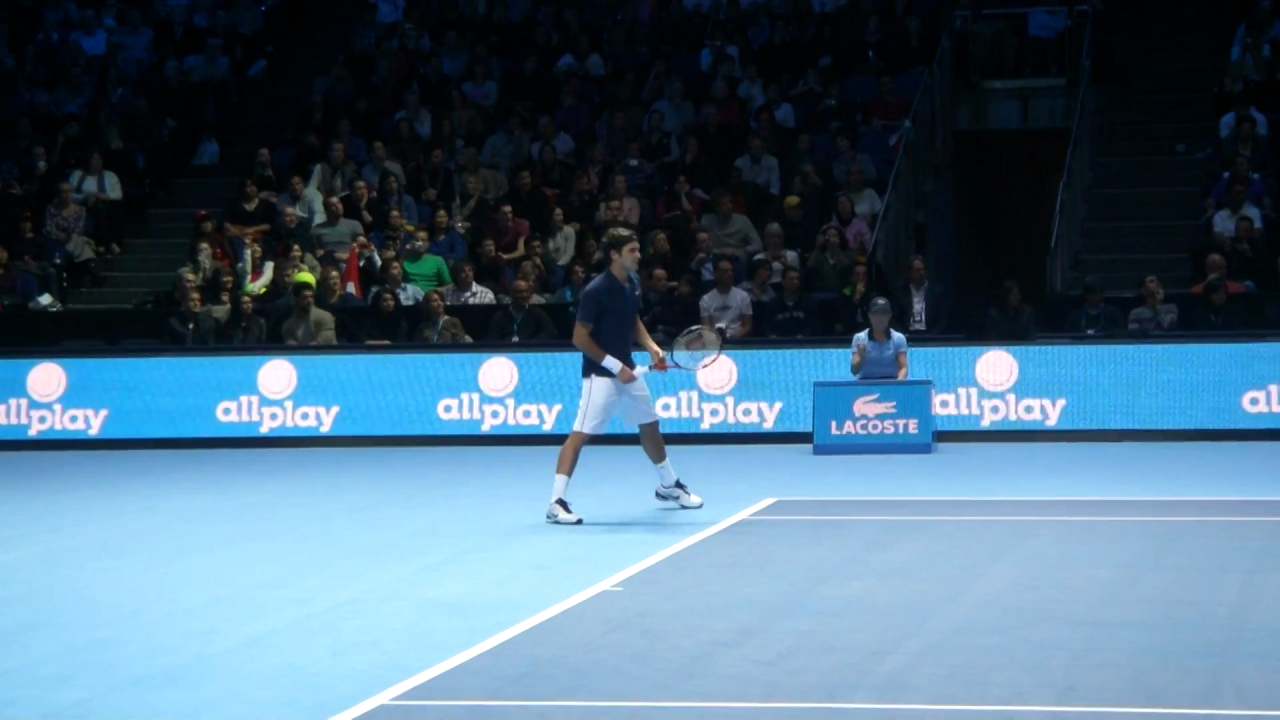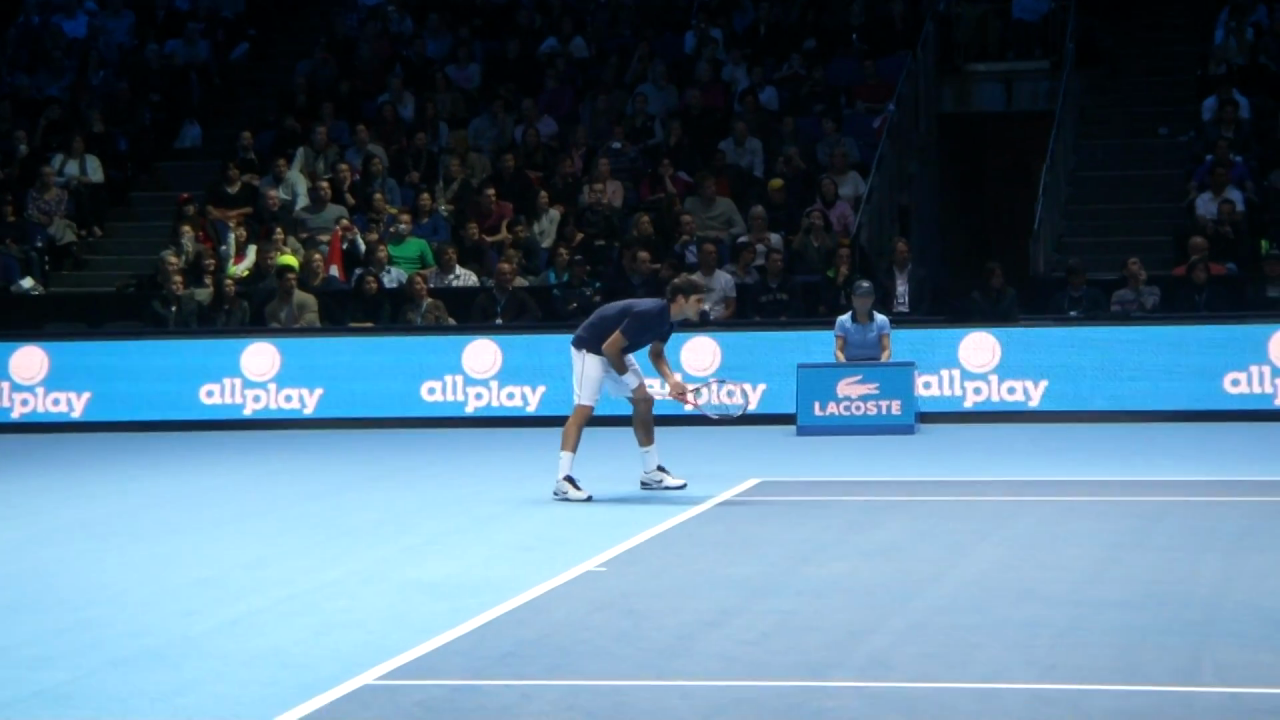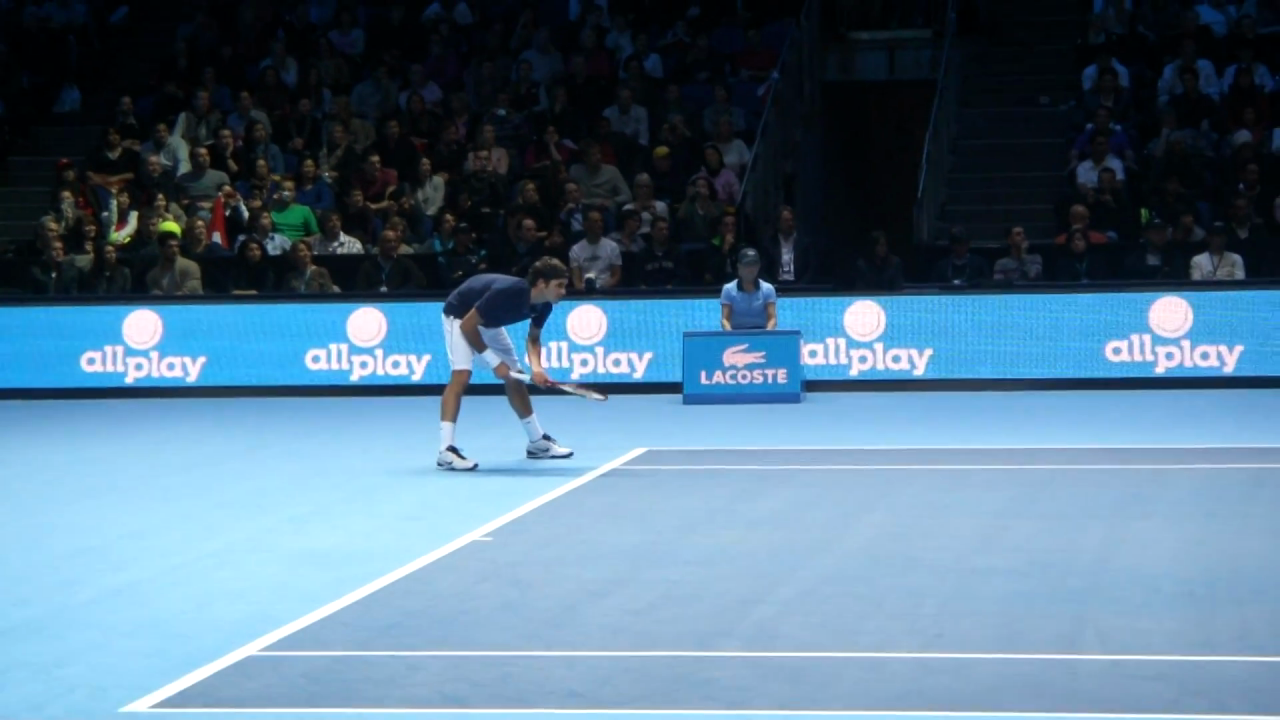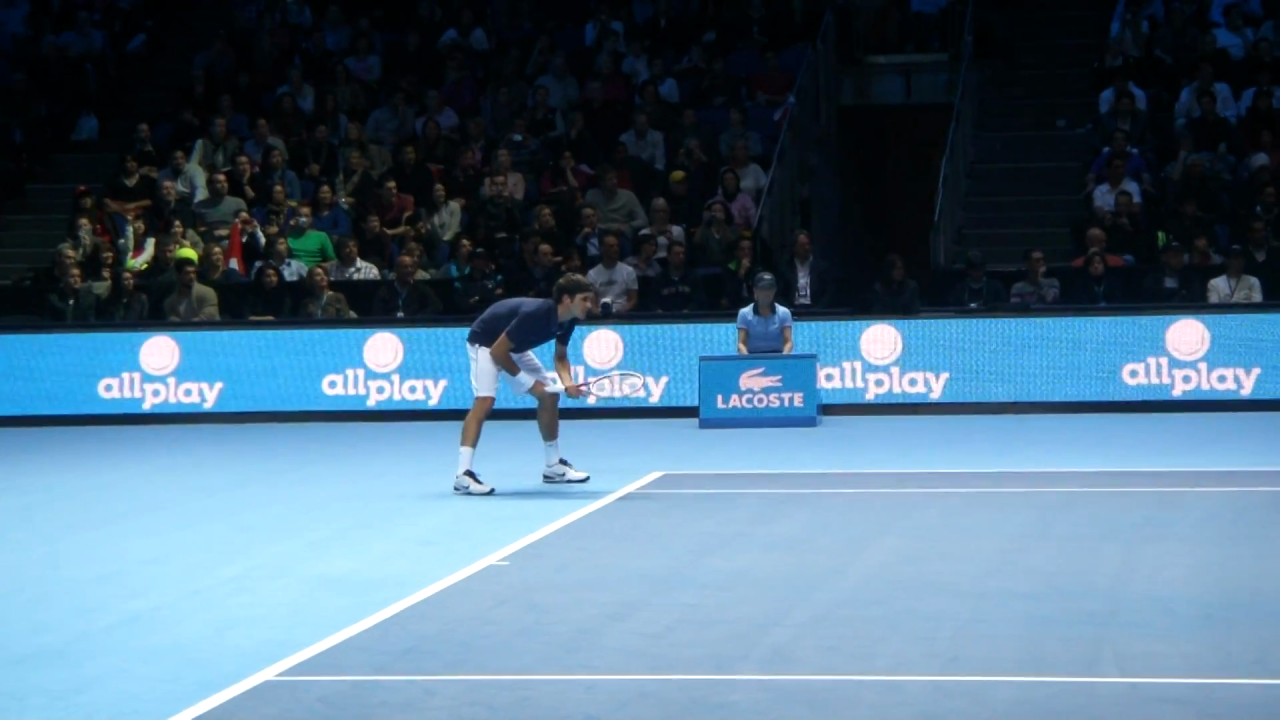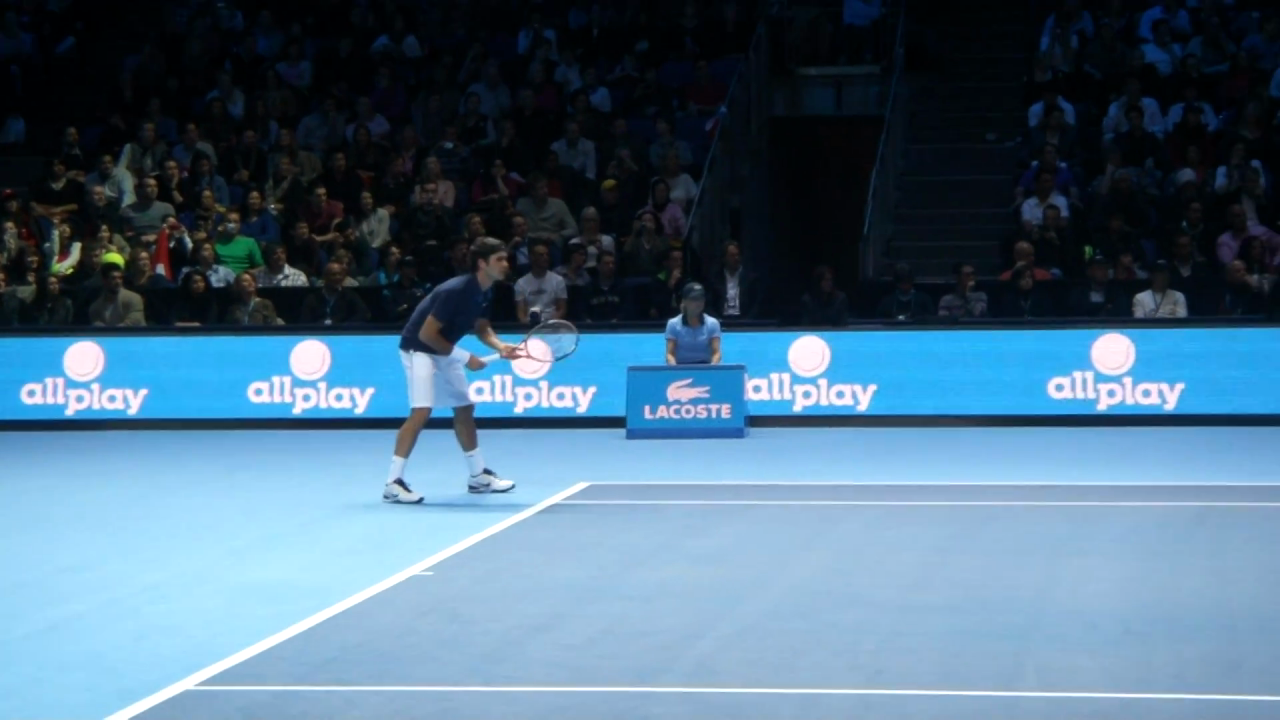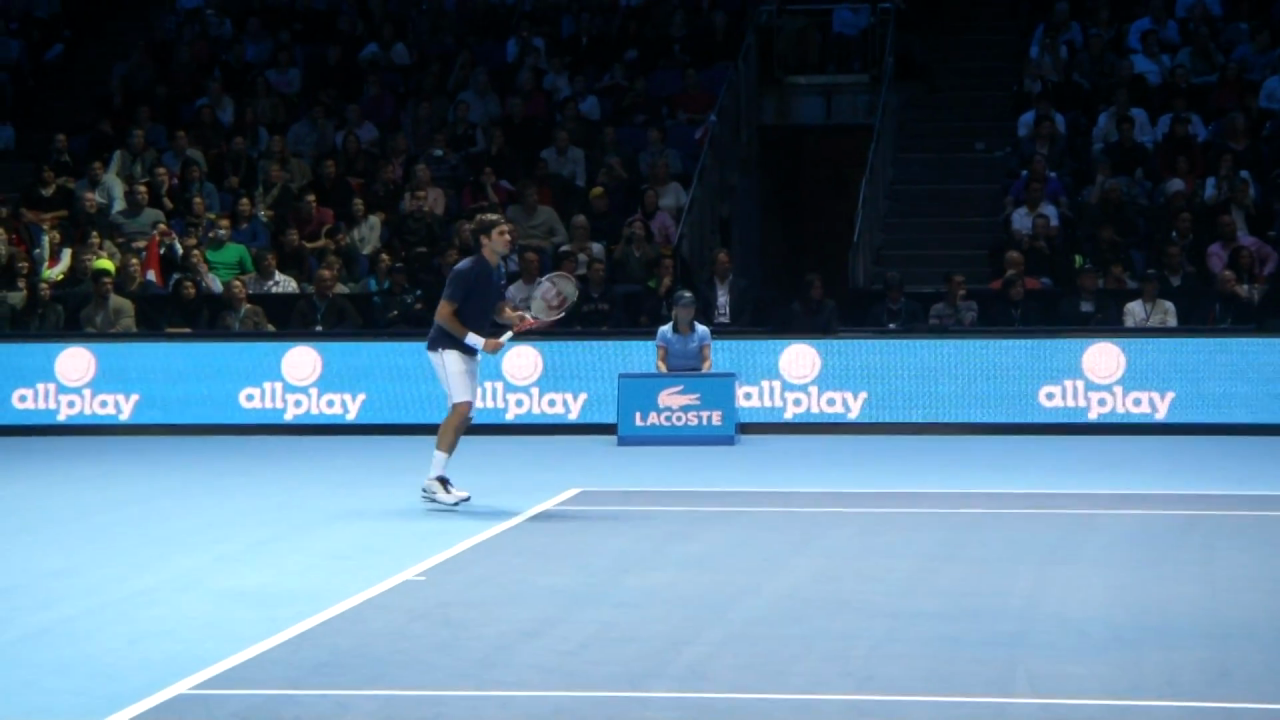
dt=0.5s
person 1, frame 1
left shoulder: (633, 282)
right shoulder: (596, 291)
right elbow: (580, 338)
left wrist: (652, 348)
right wrist: (614, 366)
left hip: (627, 370)
right hip: (601, 373)
left knee: (650, 425)
right knee: (581, 434)
left ankle: (669, 486)
right ankle: (557, 502)
person 1, frame 2
left shoulder: (669, 318)
right shoulder: (648, 313)
left elbow: (656, 353)
right elbow: (609, 348)
left wrist: (672, 380)
right wrist: (633, 383)
left hip: (615, 350)
right hip: (590, 347)
left knee: (644, 402)
right knee: (584, 408)
left ankle: (651, 472)
right ankle: (563, 480)
person 1, frame 3
left shoulder: (543, 305)
right shoulder: (506, 292)
left elbow: (533, 339)
right elbow: (468, 325)
left wrist: (536, 369)
right wrist: (494, 362)
left hip: (489, 322)
right hip: (461, 316)
left knee: (514, 376)
right knee: (461, 375)
left ankle: (537, 441)
right ankle: (446, 451)
person 1, frame 4
left shoulder: (568, 320)
right shoulder: (534, 314)
left elbow: (560, 356)
right elbow: (498, 351)
left wrist: (568, 383)
right wrist: (528, 382)
left hip: (516, 347)
right hip: (486, 342)
left knee: (550, 395)
right knee: (484, 401)
left ankle: (553, 466)
right ankle: (463, 476)
person 1, frame 5
left shoulder: (484, 292)
right shoulder: (456, 291)
left elbow: (481, 328)
right elbow: (426, 334)
left wrist: (501, 347)
right wrist: (464, 358)
left hip: (444, 349)
right hip: (419, 348)
left knee: (464, 409)
right knee: (421, 412)
left ankle: (479, 476)
right ankle: (393, 483)
person 1, frame 6
left shoulder: (499, 271)
right shoulder: (465, 271)
left elbow: (499, 312)
right elbow: (442, 316)
left wrist: (517, 318)
right wrist: (479, 341)
left hip: (468, 351)
right hip: (446, 347)
left knee: (461, 413)
right knee: (462, 407)
left ankle: (436, 482)
right ankle: (435, 476)
